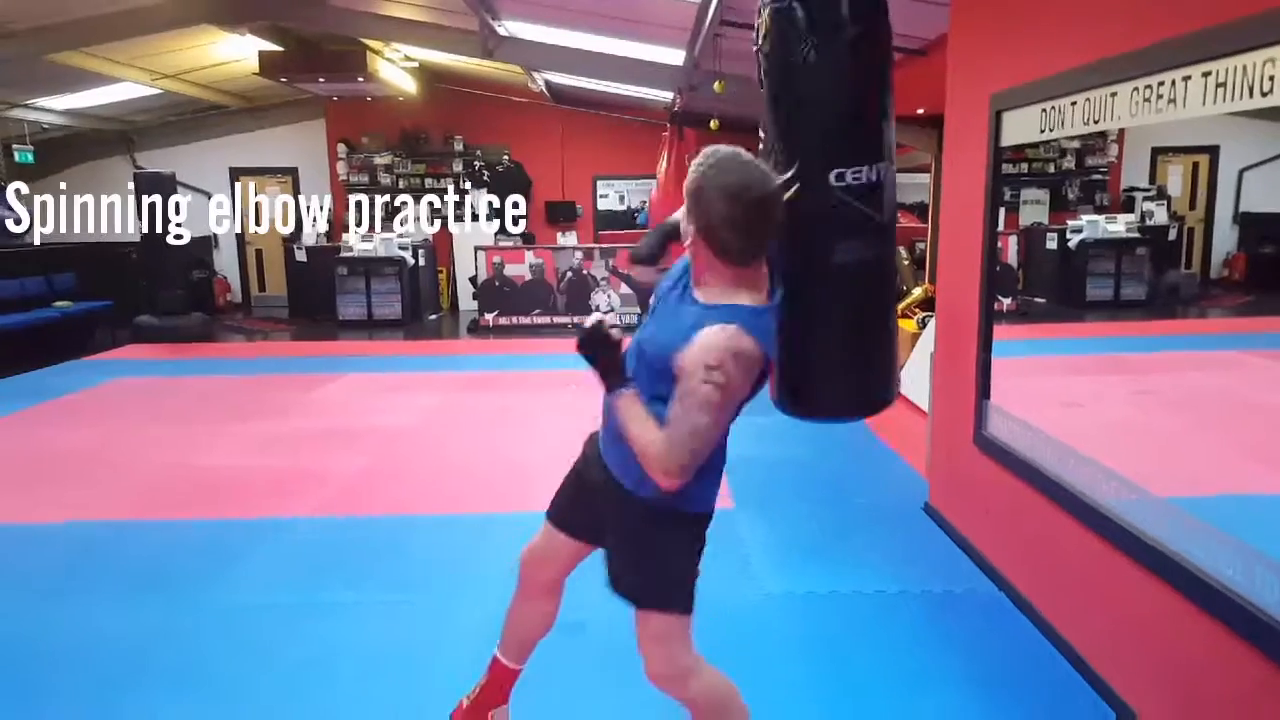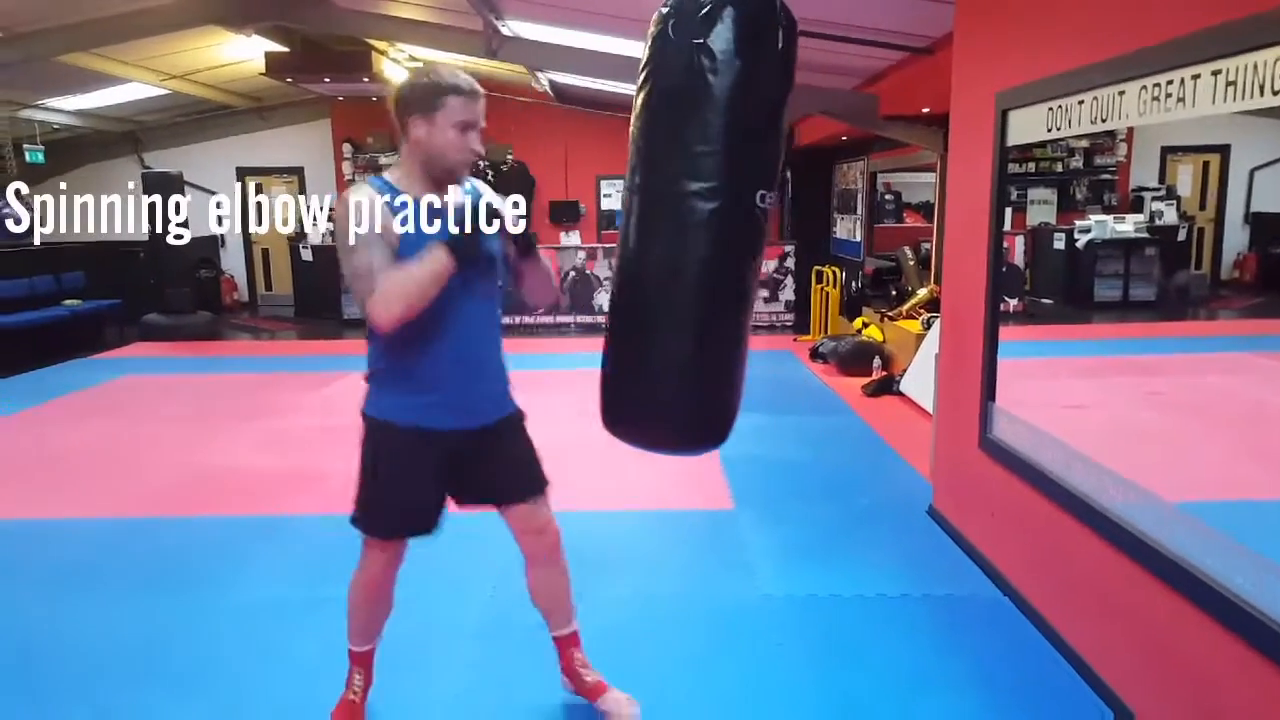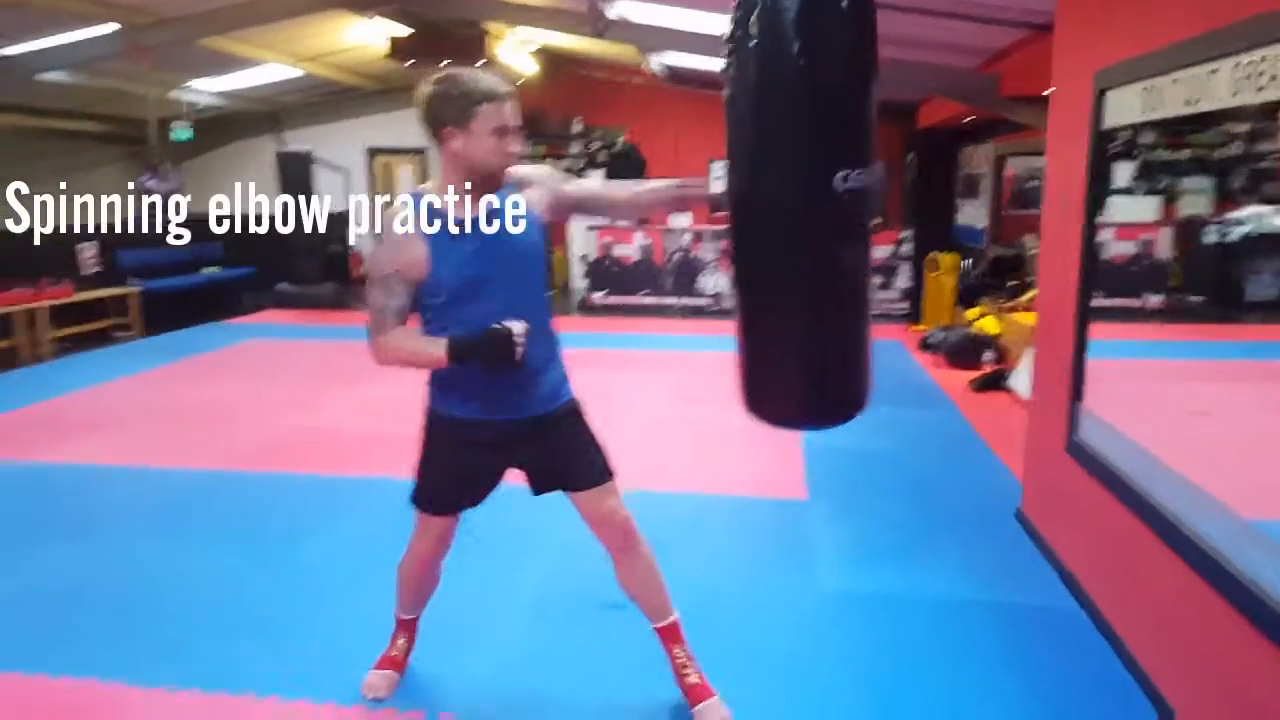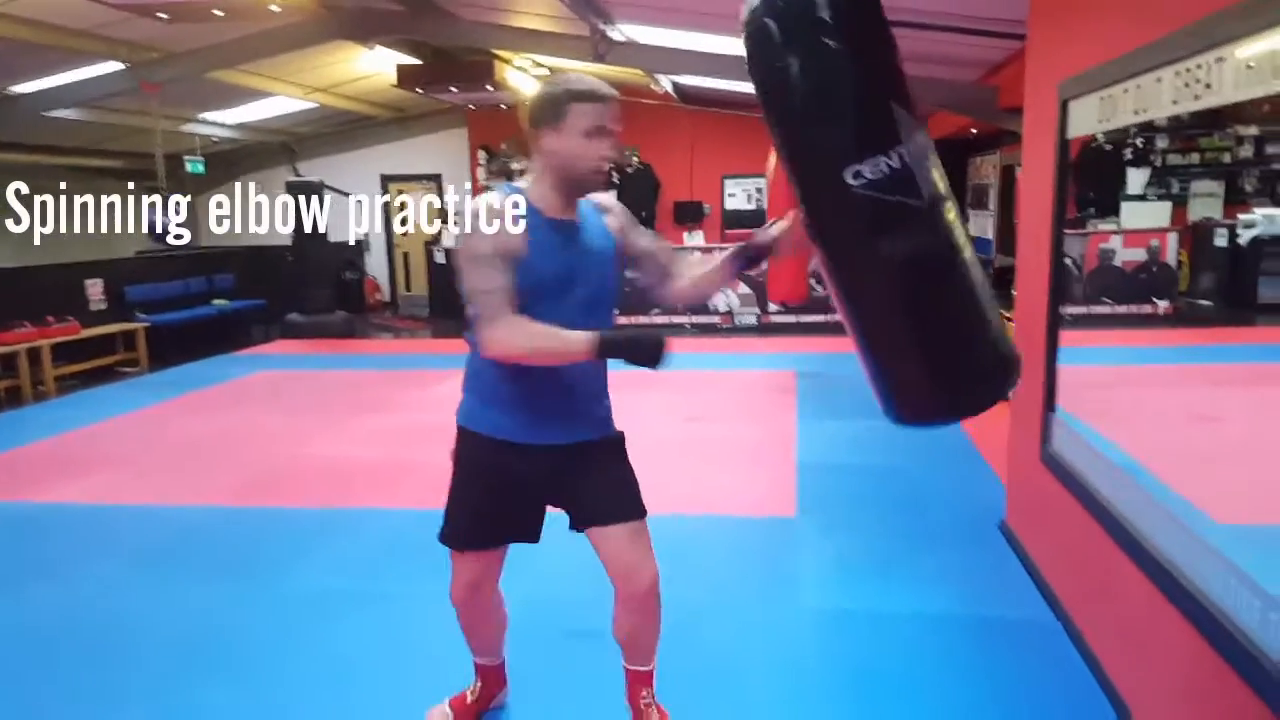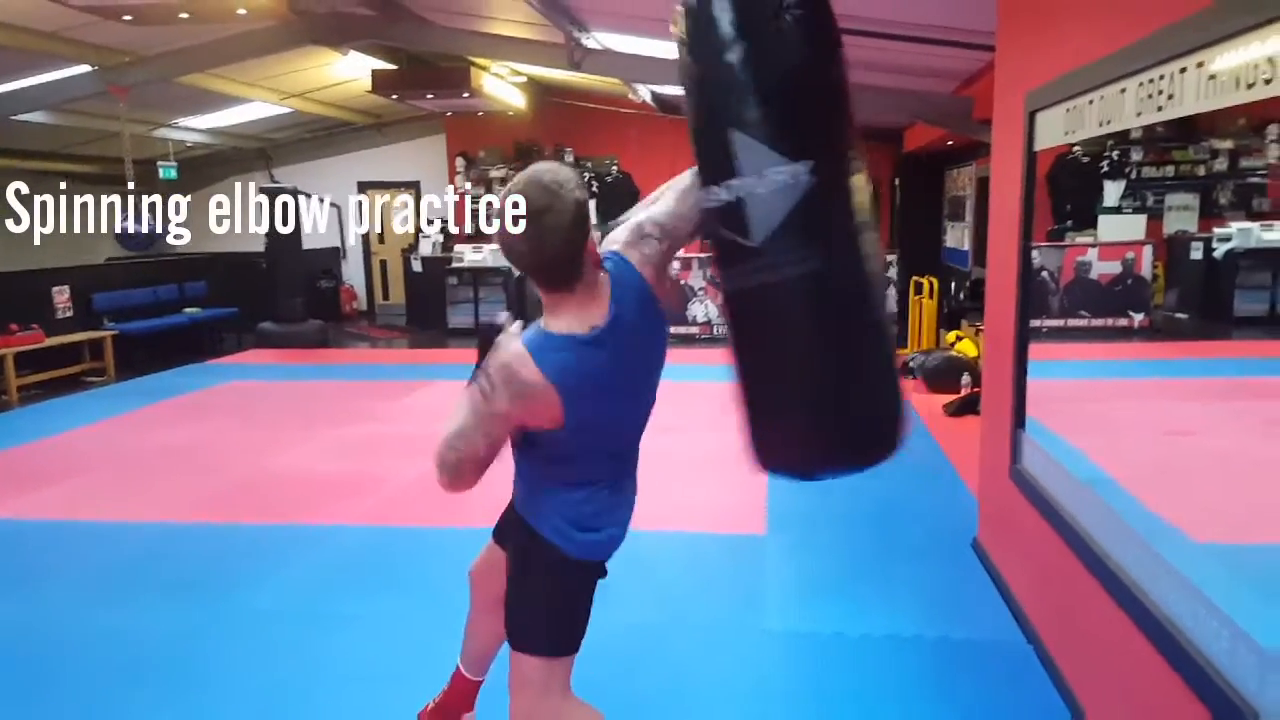
dt=1s
person 1, frame 1
left shoulder: (728, 343)
right shoulder: (711, 252)
left elbow: (668, 469)
left wrist: (614, 379)
left hip: (662, 502)
right hip: (609, 459)
left knee: (669, 665)
right knee: (538, 566)
person 1, frame 2
left shoulder: (477, 196)
right shoulder: (368, 206)
left elbow: (543, 296)
right elbow: (384, 308)
left wrist: (526, 249)
right wrist: (457, 242)
left hip: (488, 414)
right hip: (403, 422)
left knee: (542, 537)
right knee: (380, 557)
person 1, frame 3
left shoulder: (531, 190)
right shoulder: (408, 231)
left elbow: (618, 200)
right elbow: (383, 342)
left wrist: (696, 190)
right wrist: (461, 349)
left hip: (547, 405)
right hip: (463, 416)
left knee: (618, 528)
right knee: (430, 538)
left ankle: (685, 665)
right ankle: (400, 642)
person 1, frame 4
left shoulder: (606, 219)
left elbow: (678, 283)
right elbow: (499, 335)
left wrist: (745, 255)
right wrist: (608, 343)
left hip: (587, 434)
right hip: (498, 437)
left knee: (638, 581)
right knee: (471, 582)
person 1, frame 5
left shoulder: (519, 370)
right shoulder: (635, 259)
left elbow: (454, 474)
right elbow: (699, 185)
left hip: (567, 527)
right hip: (571, 502)
right knee: (488, 582)
